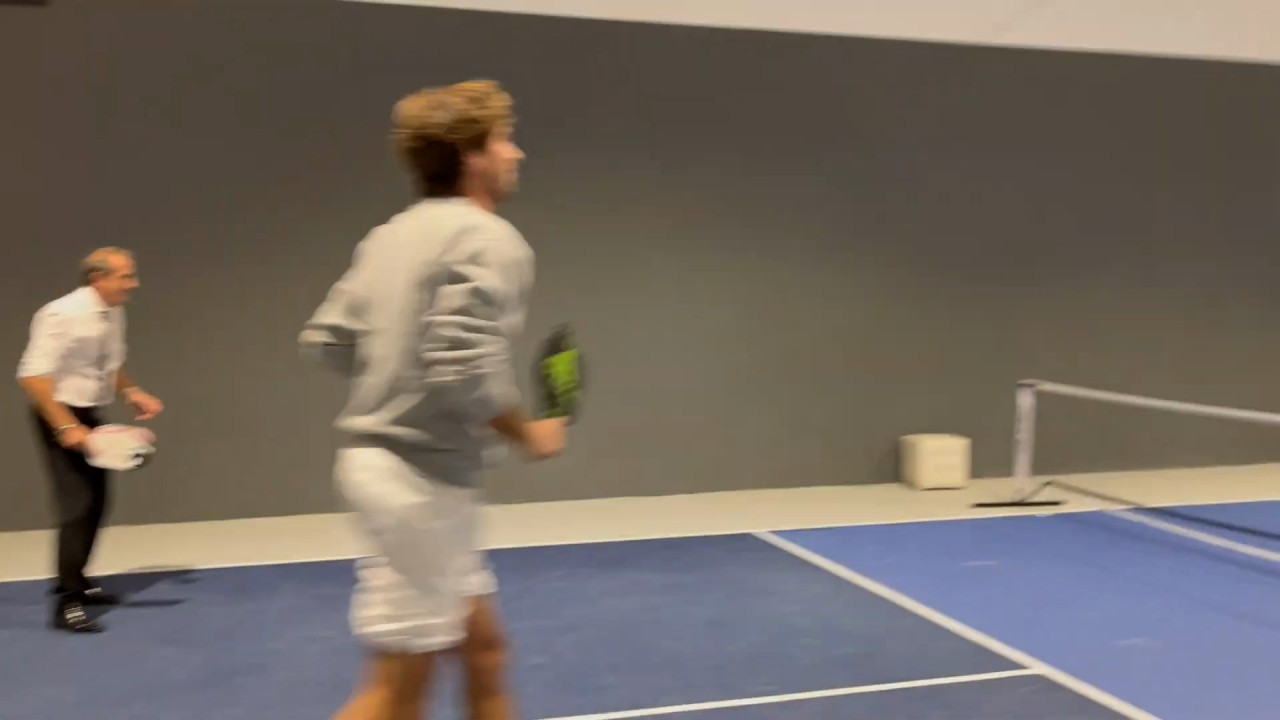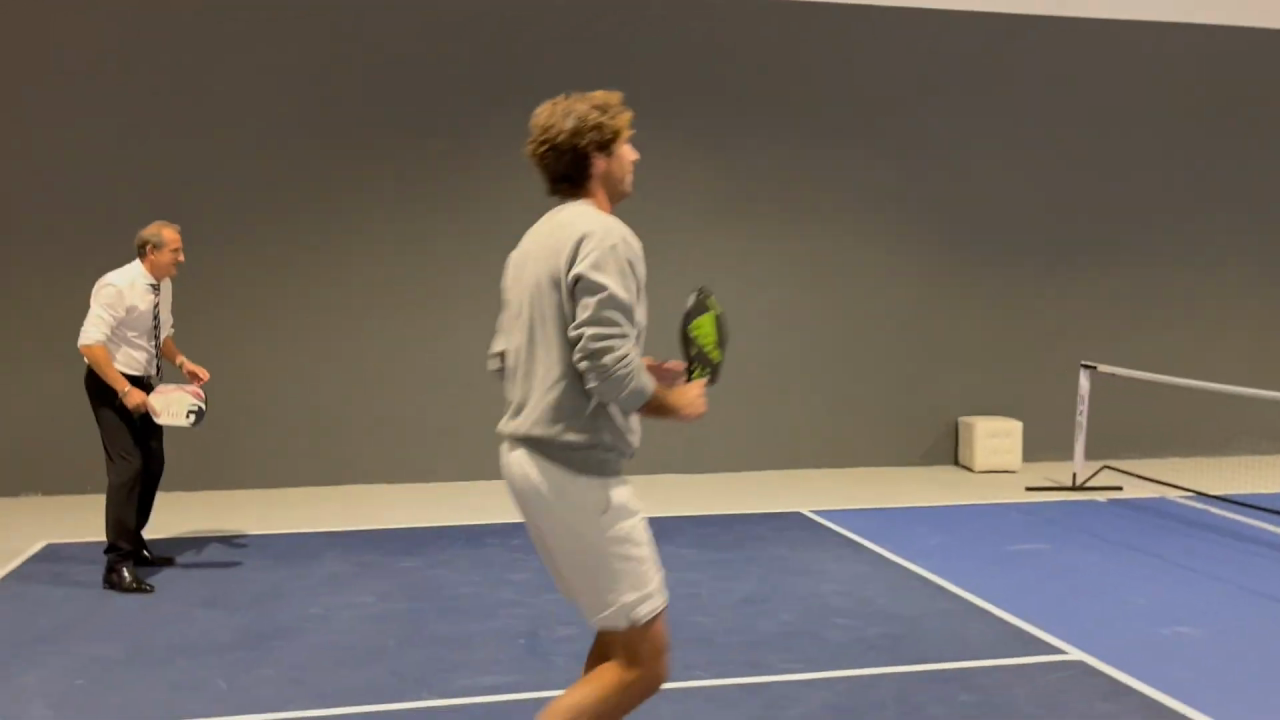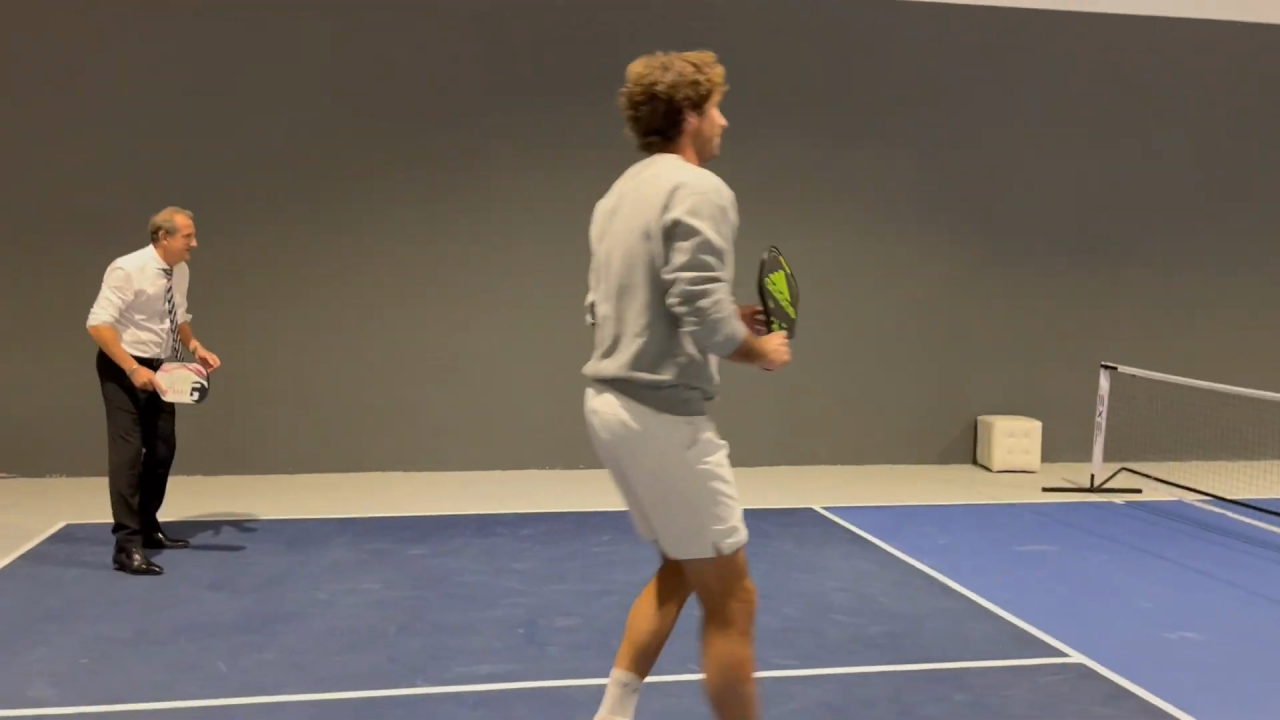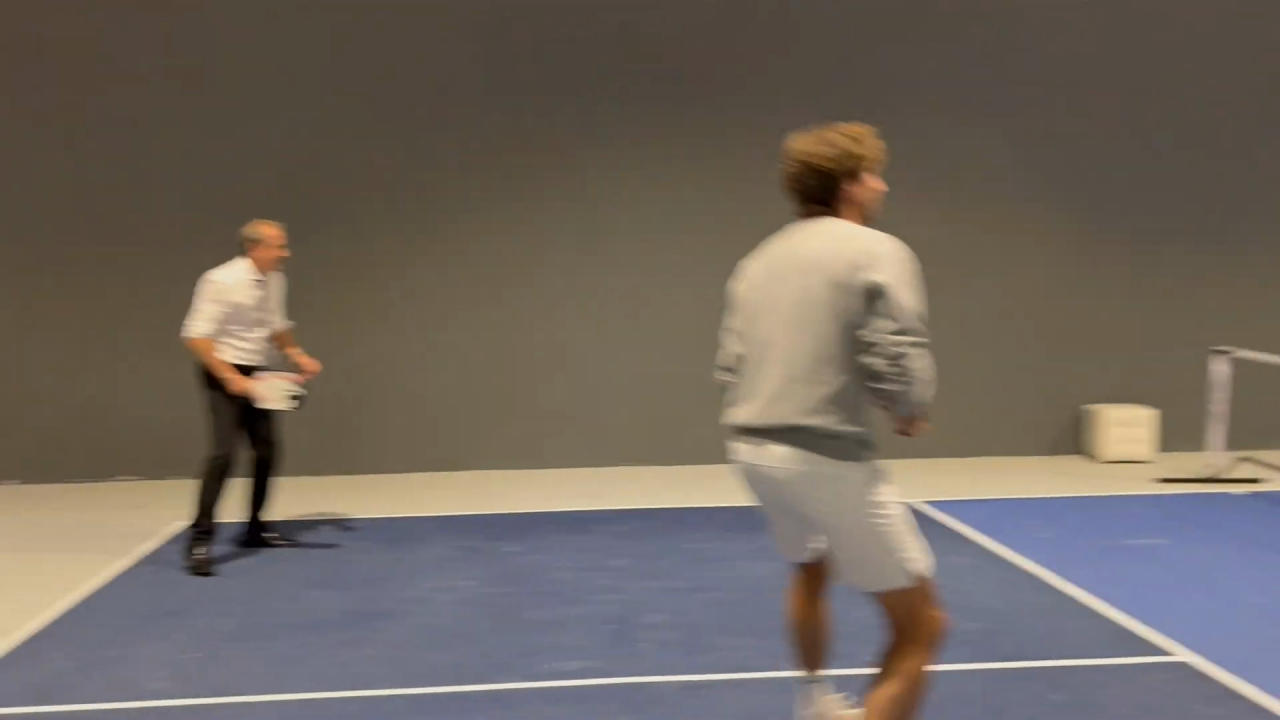
dt=0.2s
person 1, frame 1
left shoulder: (389, 236)
right shoulder: (491, 240)
left elbow: (326, 340)
right elbow: (465, 375)
right wrist: (528, 434)
left hip: (381, 463)
right hip: (419, 480)
left knee: (486, 647)
person 1, frame 2
left shoulder: (533, 243)
right shoulder: (604, 238)
left elbow: (505, 359)
right elbow: (611, 371)
right wrist: (676, 402)
left hip: (535, 457)
right hip: (577, 471)
left knee: (631, 634)
right knee: (639, 662)
person 1, frame 3
left shoulder: (617, 196)
right shoulder: (700, 189)
right elbow: (705, 314)
right wrist: (760, 349)
left hip: (613, 404)
right hip: (663, 413)
left knee: (677, 571)
right knee: (730, 602)
person 1, frame 4
left shoulder: (757, 263)
right shoulder: (880, 255)
left elbow: (730, 371)
right elbow: (902, 376)
right wrist: (912, 414)
left hip: (754, 450)
right hip: (829, 460)
left knee: (813, 568)
right knee: (920, 625)
person 2, frame 1
left shoulder: (113, 314)
right shoulder: (64, 314)
right elbow: (34, 376)
left wrist: (132, 392)
right wrist: (66, 426)
left hip: (90, 415)
right hip: (61, 417)
left knee: (95, 500)
right knee: (77, 503)
left ankle: (77, 582)
right ankle: (68, 600)
person 2, frame 2
left shoulder: (163, 286)
right shoulder: (116, 285)
right elbow: (90, 343)
left wrist: (181, 360)
right wrist: (125, 390)
left hip: (143, 384)
right hip: (111, 384)
left knee: (152, 466)
right knee: (127, 467)
left ankle: (133, 545)
right ankle: (118, 563)
person 2, frame 3
left shoulder: (180, 272)
right shoulder: (128, 269)
right elbow: (98, 324)
left wrist: (194, 346)
right wrist: (133, 369)
left hip: (158, 368)
right hip: (123, 367)
left knee: (163, 449)
right knee: (128, 449)
left ankle: (148, 527)
right ankle: (127, 543)
person 2, frame 4
left shoulder: (275, 280)
right shoulder: (221, 281)
right elbow: (196, 335)
left wrist: (296, 353)
right wrist: (230, 376)
left hip: (257, 375)
right hip: (225, 375)
left knee: (266, 450)
right knee: (222, 452)
left ankle: (255, 528)
right ankle: (200, 539)
